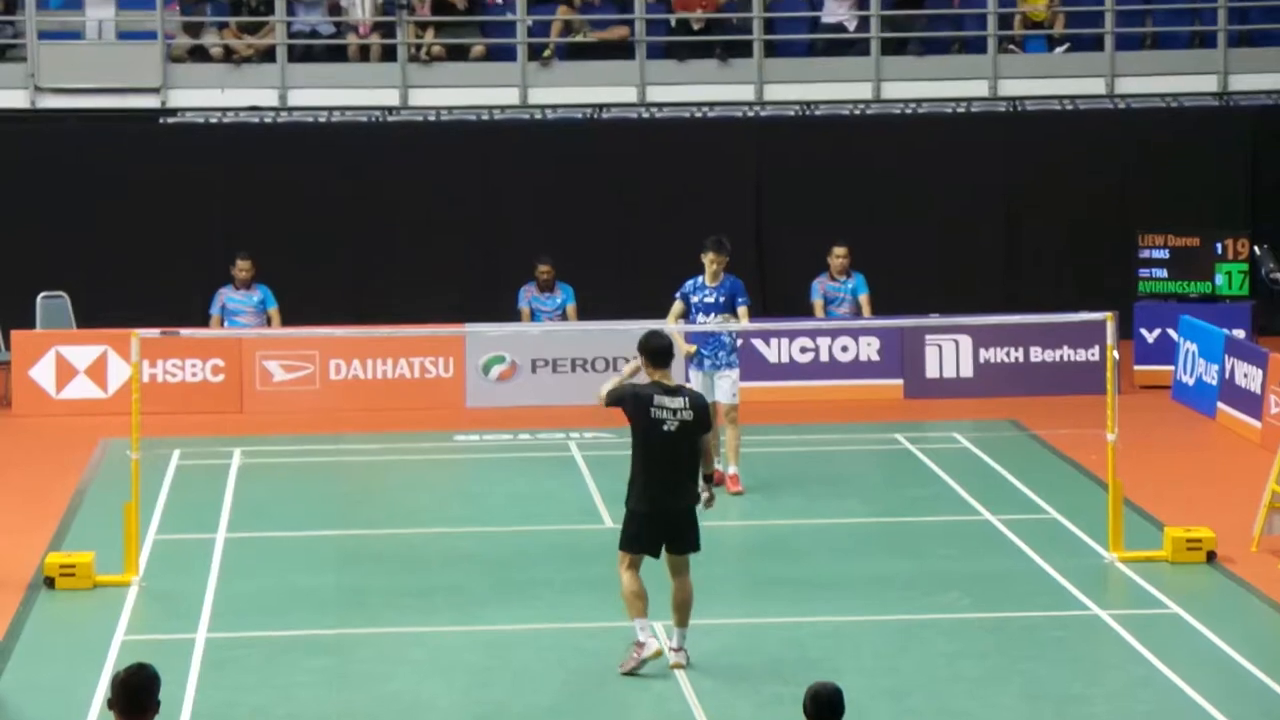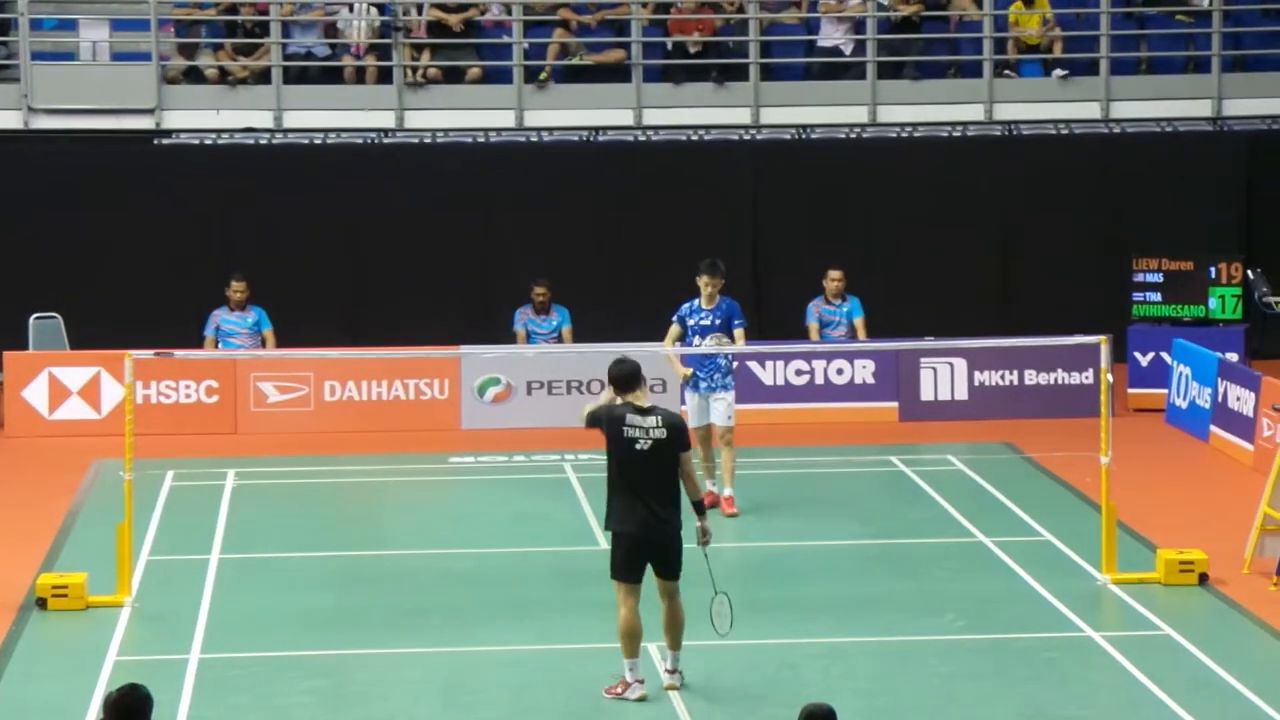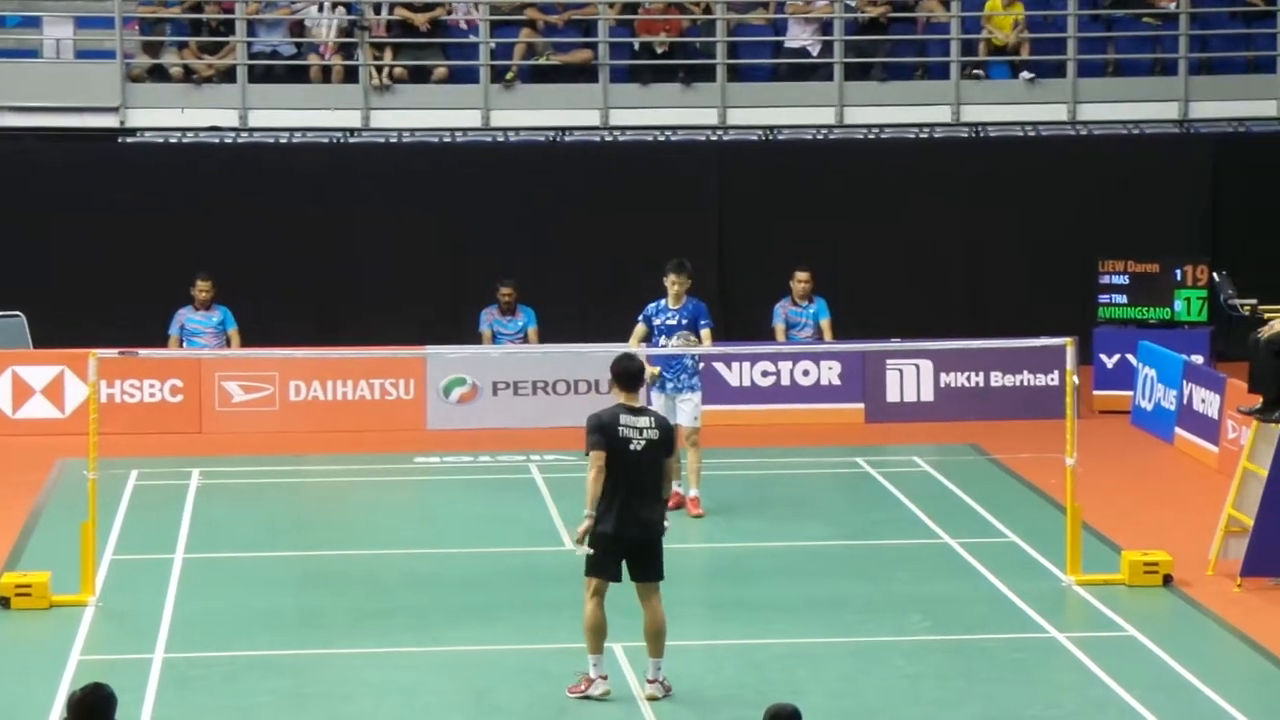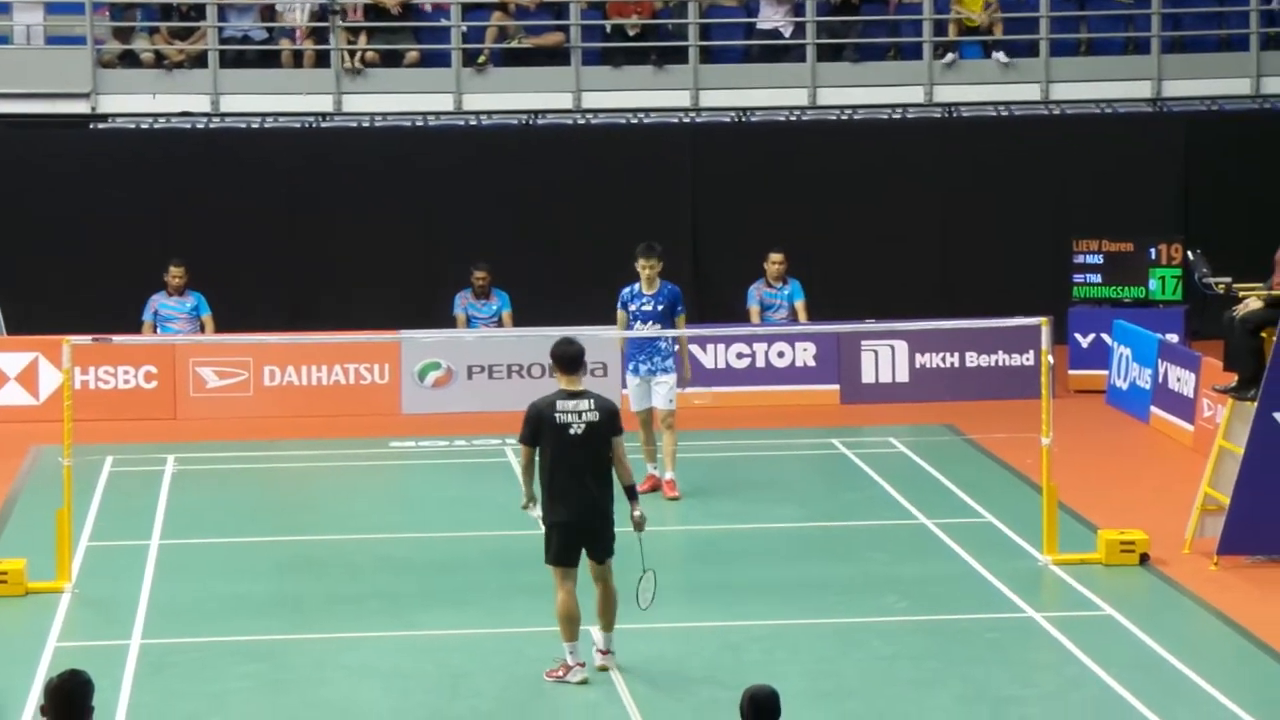
dt=0.7s
person 1, frame 1
left shoulder: (637, 396)
right shoulder: (696, 401)
left elbow: (604, 394)
right elbow: (707, 451)
left wrist: (627, 375)
right wrist: (707, 484)
left hip: (645, 502)
right hip: (683, 502)
left knee: (628, 566)
right knee: (680, 572)
left ankle: (645, 639)
right ankle: (678, 648)
person 1, frame 2
left shoulder: (612, 417)
right shoulder: (673, 421)
left elbow: (588, 416)
right elbow: (688, 474)
left wrist: (607, 400)
right wrist: (701, 516)
left hip: (628, 527)
right hip: (667, 525)
left knee: (627, 600)
right knee: (671, 595)
left ankle: (633, 680)
right ankle: (672, 670)
person 1, frame 3
left shoulder: (601, 420)
right shoulder: (662, 424)
left elbow: (597, 469)
right elbow: (668, 476)
left wrist: (588, 517)
right wrist: (662, 510)
left hip: (610, 525)
right hip: (649, 526)
left knee: (594, 595)
right knee: (651, 600)
left ankle: (596, 677)
right ankle: (654, 679)
person 1, frame 4
left shoulder: (540, 409)
right shoulder: (606, 407)
left elbow: (526, 462)
right elbow: (620, 459)
left wrist: (529, 495)
right wrist: (634, 502)
left hip: (560, 511)
right hip: (599, 509)
left knee: (565, 584)
right knee: (603, 576)
left ankle: (573, 663)
right ankle: (604, 651)
person 2, frame 1
left shoulder: (735, 285)
right shoulder: (690, 287)
left elbow: (744, 319)
right elbow: (672, 319)
left wrist: (738, 326)
right wrist: (682, 343)
left hip: (726, 360)
right hip: (699, 360)
left knee: (730, 415)
left ankle: (733, 473)
right ankle: (715, 469)
person 2, frame 2
left shoulder: (731, 307)
right shoulder: (686, 310)
left elbow: (741, 342)
right elbow: (669, 342)
left wrist: (731, 346)
right wrist: (679, 367)
left hip: (721, 382)
right hip: (694, 382)
left knee: (725, 437)
right knee: (701, 438)
left ankle: (728, 494)
right ankle: (710, 490)
person 2, frame 3
left shoulder: (697, 308)
right shoulder: (652, 309)
left elbow: (707, 343)
right elbow: (634, 341)
left wrist: (698, 347)
right wrist: (644, 366)
left hip: (688, 383)
right hip: (661, 383)
left knee: (691, 438)
left ankle: (693, 495)
right ankle: (677, 491)
person 2, frame 4
left shoulder: (672, 292)
right shoulder: (627, 294)
left elbow: (681, 331)
left wrist: (686, 364)
right wrist: (626, 359)
left hip: (663, 366)
right hip: (635, 367)
left knee: (666, 421)
right knee: (643, 422)
left ankle: (669, 478)
right ankle: (652, 474)
